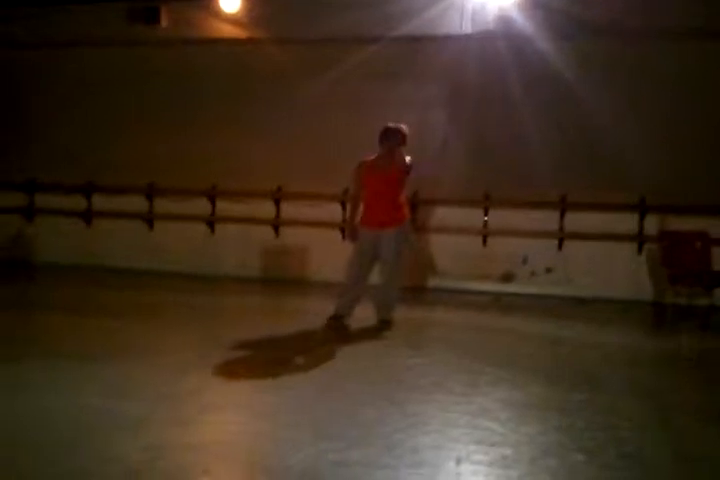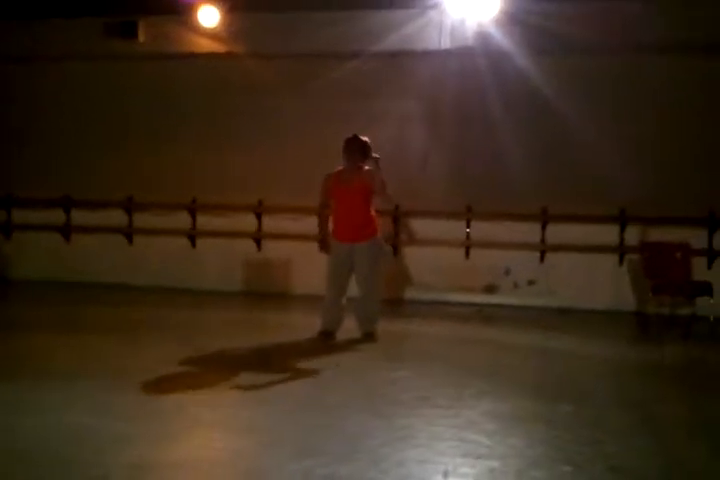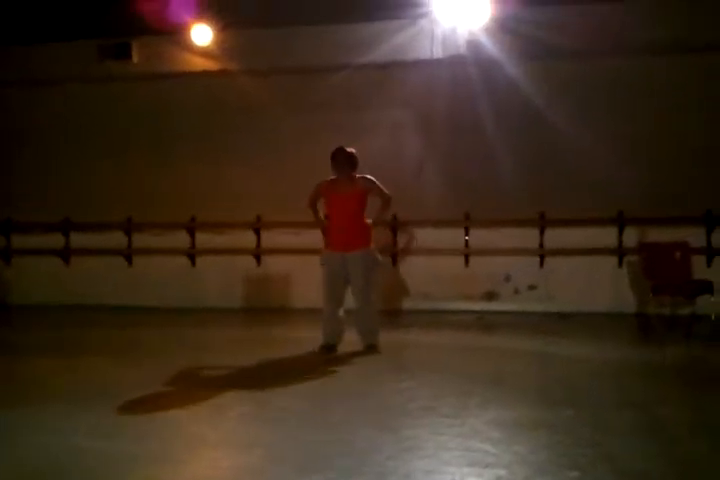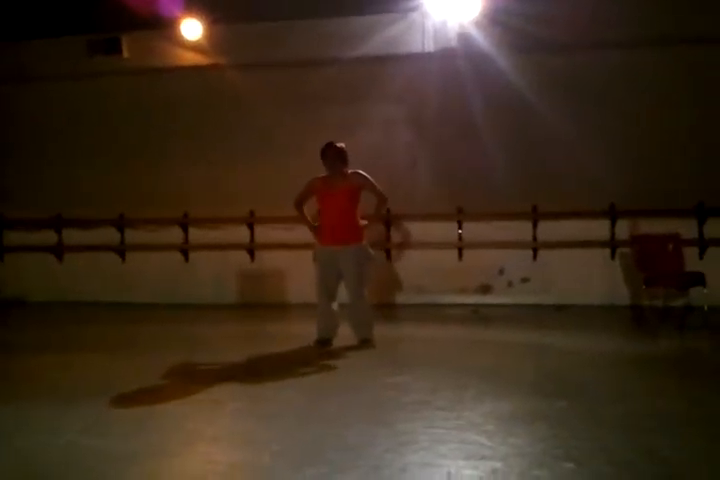
dt=0.5s
person 1, frame 1
left shoulder: (403, 165)
right shoulder: (364, 167)
left elbow: (402, 163)
right elbow: (356, 196)
left wrist: (399, 140)
right wrist: (351, 224)
left hip: (394, 227)
right hip: (368, 226)
left knee: (390, 274)
right knee: (356, 272)
left ankle: (384, 316)
right ankle: (339, 315)
person 1, frame 2
left shoulder: (369, 175)
right shoulder: (331, 179)
left elbow: (384, 195)
right elbow: (323, 208)
left wrist: (376, 165)
right wrist: (322, 235)
left hip: (367, 240)
right hip: (339, 241)
left knee: (369, 287)
right knee: (334, 286)
left ankle: (368, 328)
right ankle: (329, 327)
person 1, frame 3
left shoulder: (364, 183)
right shoulder: (324, 186)
left elbow: (386, 199)
right elbow: (312, 203)
left wrist: (373, 221)
right wrist: (322, 223)
left hip: (360, 249)
right hip: (333, 250)
left knee: (364, 297)
right knee: (331, 298)
left ankle: (370, 341)
right ankle: (330, 340)
person 1, frame 4
left shoulder: (356, 178)
right shoulder: (317, 183)
left elbow: (382, 198)
right elbow: (298, 202)
left wrist: (369, 221)
right wrist: (310, 224)
left hip: (352, 245)
right hip: (325, 246)
left knee: (357, 292)
right knee: (324, 293)
left ankle: (365, 335)
right ankle: (325, 334)
